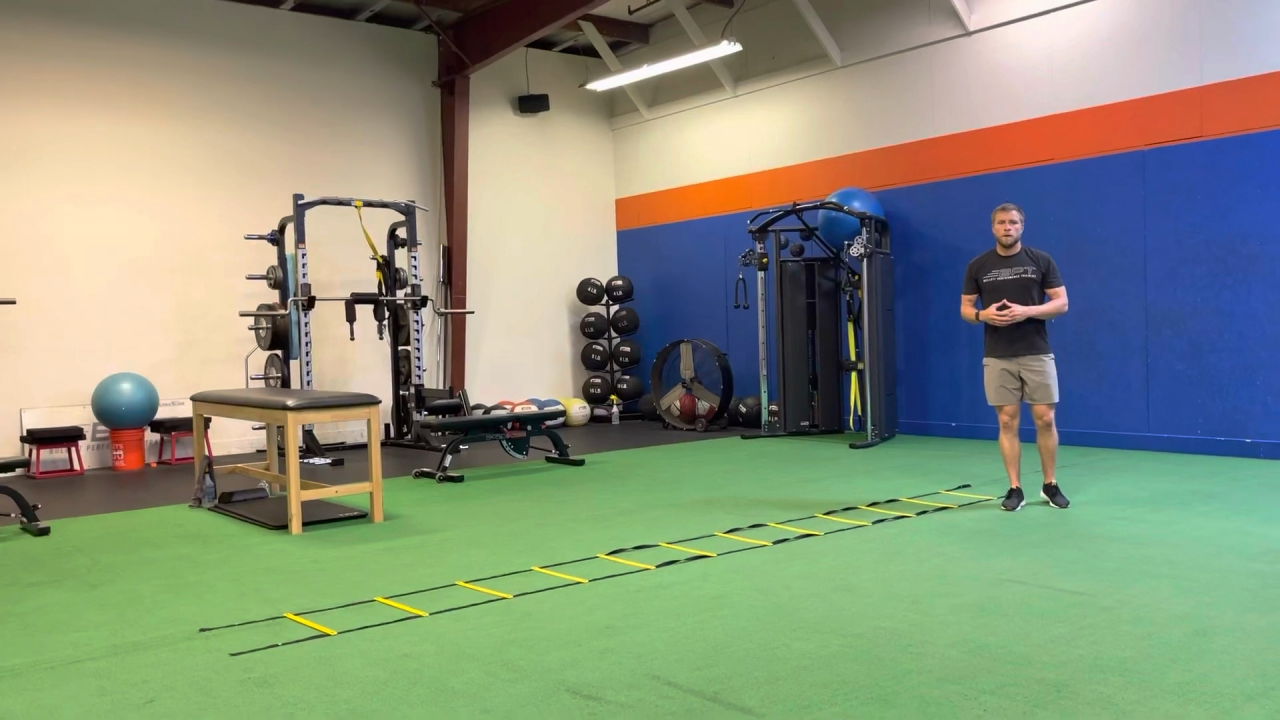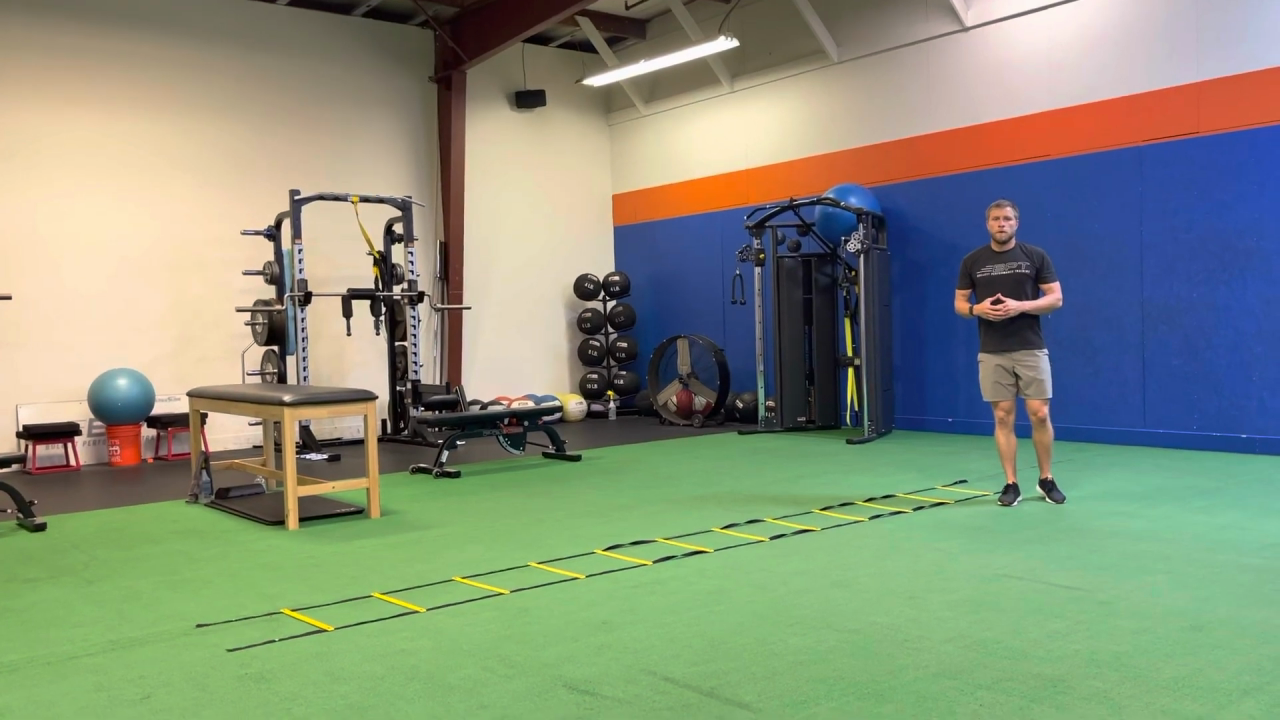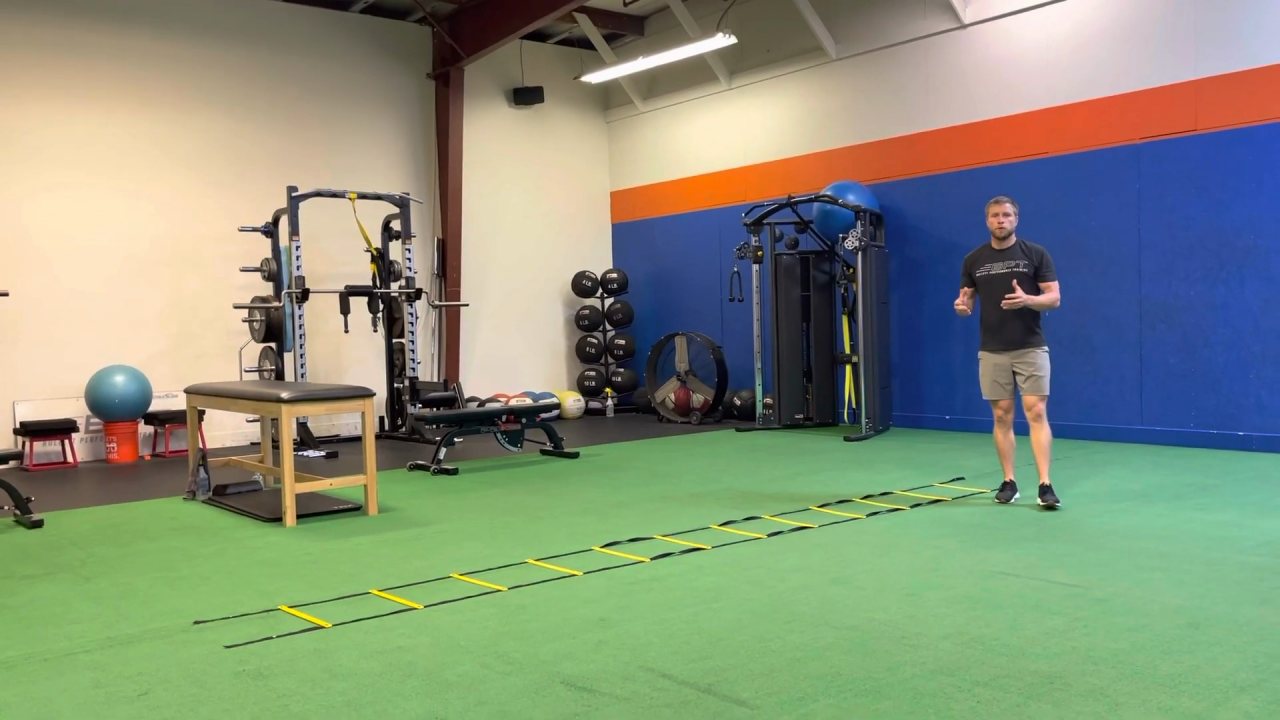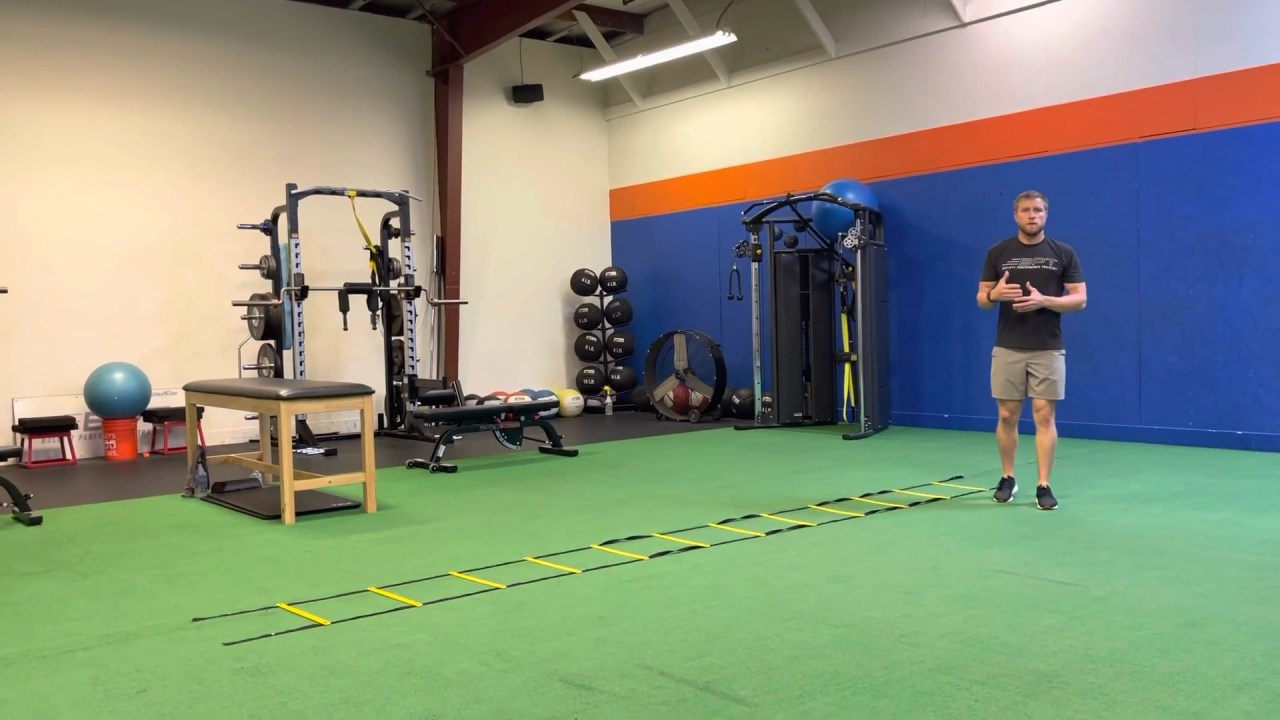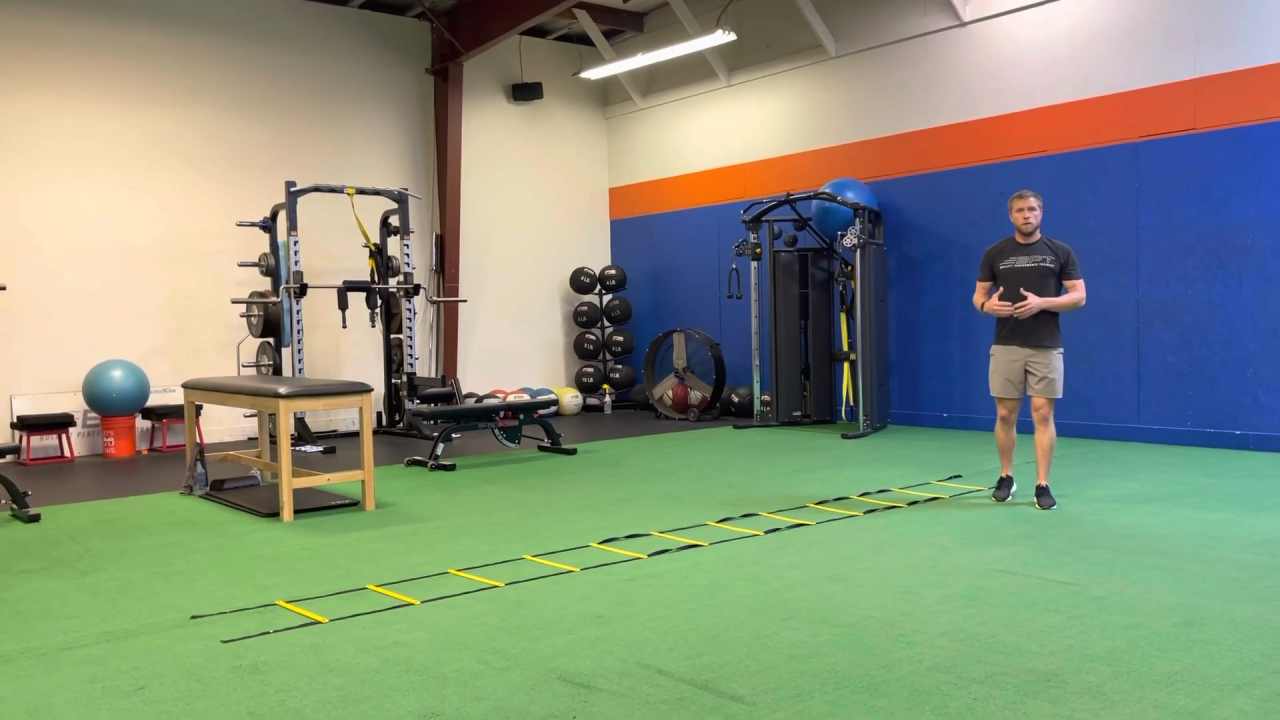
dt=0.7s
person 1, frame 1
left shoulder: (1041, 260)
right shoulder: (978, 265)
left elbow: (1061, 303)
right elbow: (966, 308)
left wrist: (1027, 311)
right wrist: (983, 315)
left hip: (1037, 354)
right hip: (997, 357)
left knee: (1045, 419)
right knee: (1007, 421)
left ankle: (1050, 485)
right ankle: (1015, 488)
person 1, frame 2
left shoulder: (1036, 256)
right shoulder: (972, 261)
left elbow: (1055, 298)
right elbow: (959, 303)
left wrist: (1020, 306)
right wrist: (977, 309)
left hip: (1031, 349)
right hip: (992, 352)
left knee: (1040, 415)
right knee: (1003, 417)
left ankle: (1046, 479)
right ankle: (1011, 483)
person 1, frame 3
left shoulder: (1036, 254)
right shoulder: (973, 260)
left elbow: (1054, 297)
right elbow: (966, 299)
left wrist: (1027, 299)
right wrist: (961, 305)
left hip: (1031, 348)
right hip: (992, 351)
left knee: (1036, 413)
right knee: (1002, 416)
left ankle: (1045, 484)
right ankle: (1009, 482)
person 1, frame 4
left shoulder: (1064, 253)
right shoulder: (997, 253)
left elbow: (1080, 299)
right elbow: (982, 298)
left wrist: (1043, 300)
right wrist: (995, 294)
left hip: (1048, 349)
right hip: (1007, 348)
left knee: (1044, 416)
right knee: (1007, 415)
left ankle: (1043, 485)
right ankle: (1008, 478)
person 1, frame 5
left shoulder: (1060, 251)
right shoulder: (994, 253)
left elbow: (1079, 296)
right elbow: (979, 294)
left wrist: (1042, 303)
right wrist: (987, 306)
left hip: (1046, 348)
right hip: (1005, 347)
left knee: (1043, 414)
right knee: (1005, 414)
left ankle: (1042, 485)
right ankle: (1006, 477)
